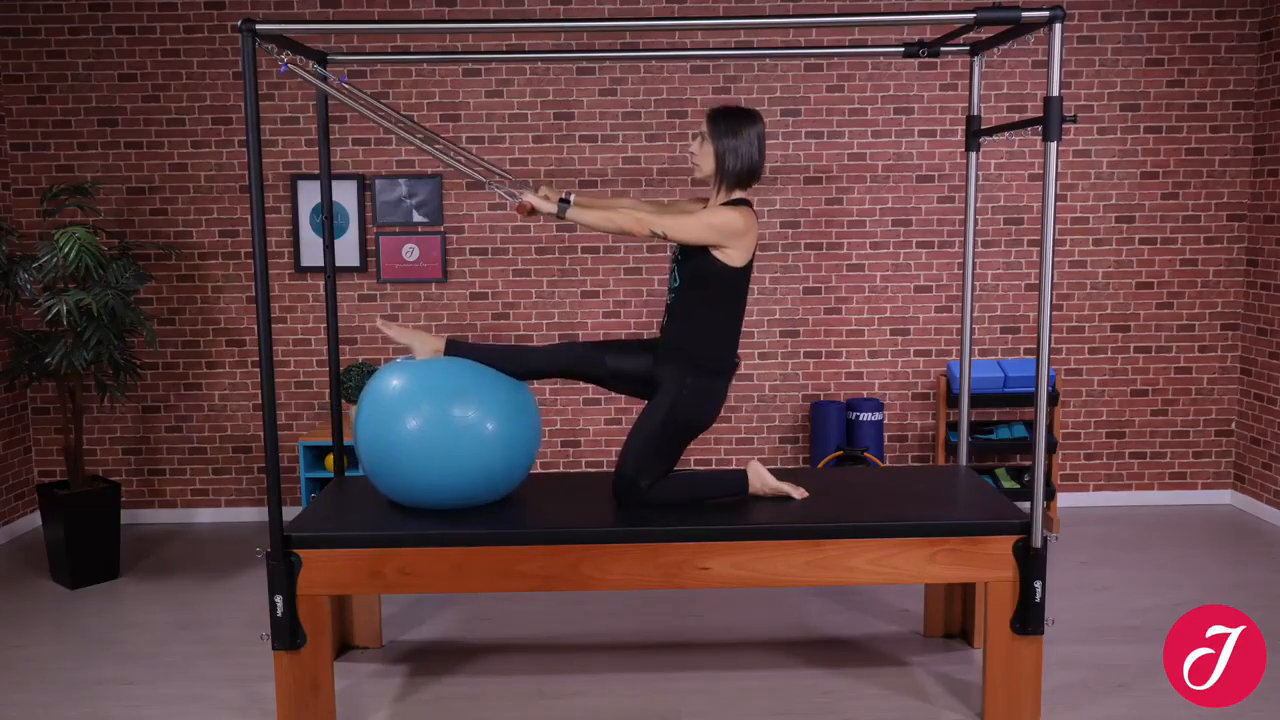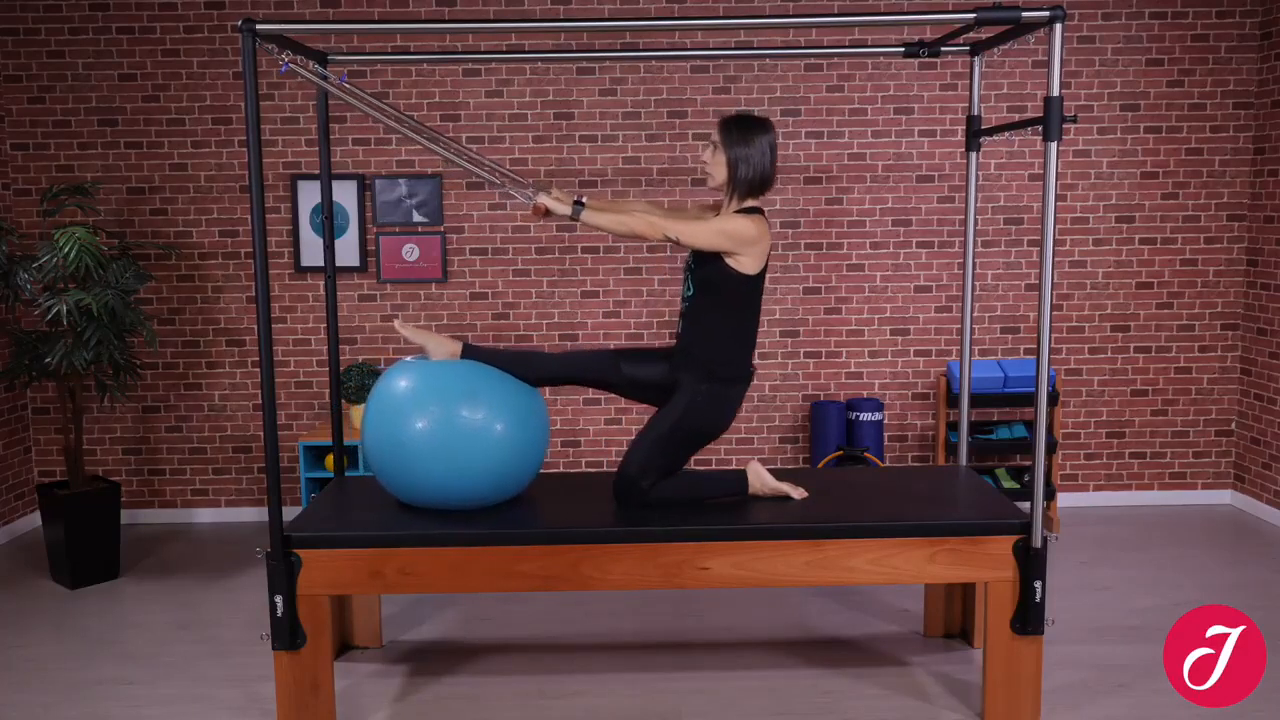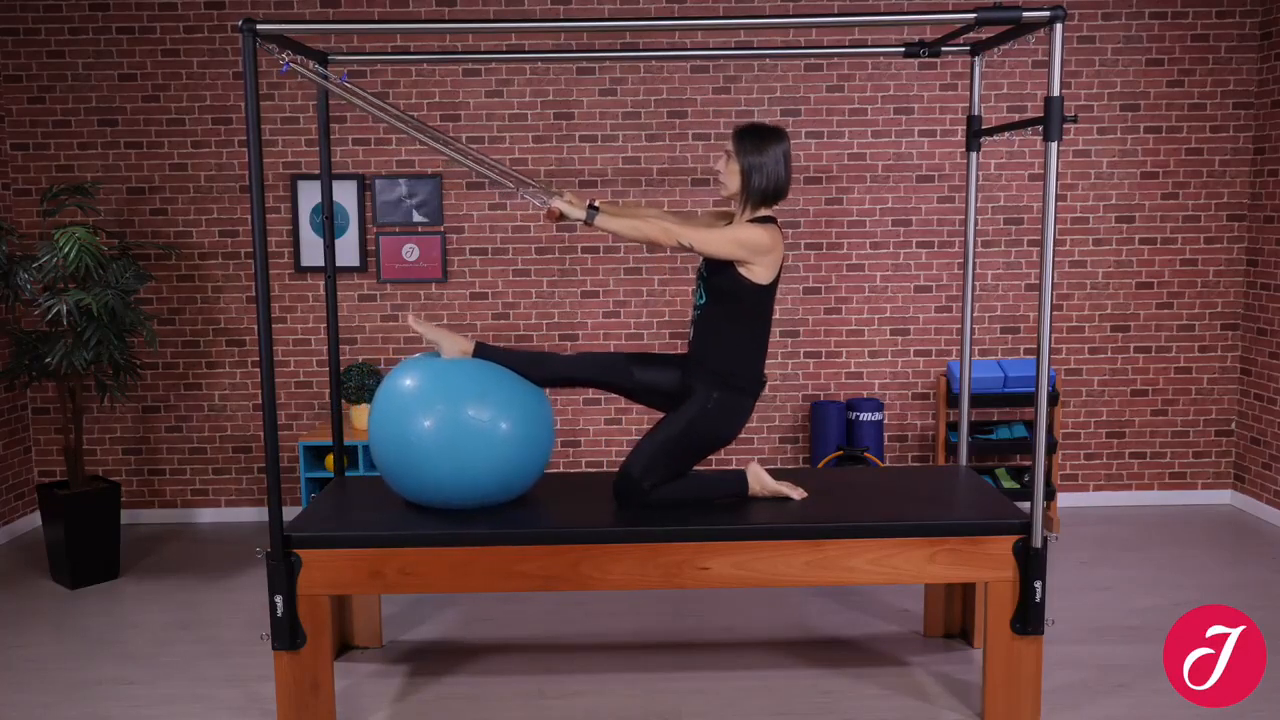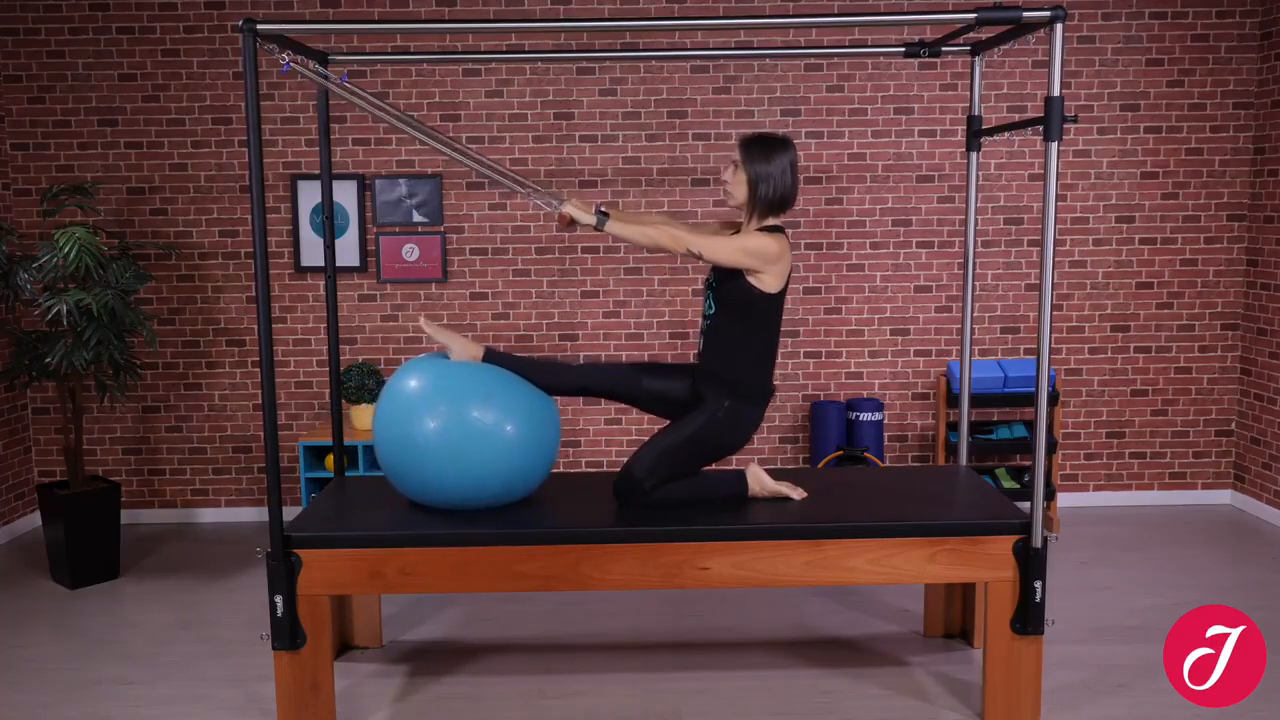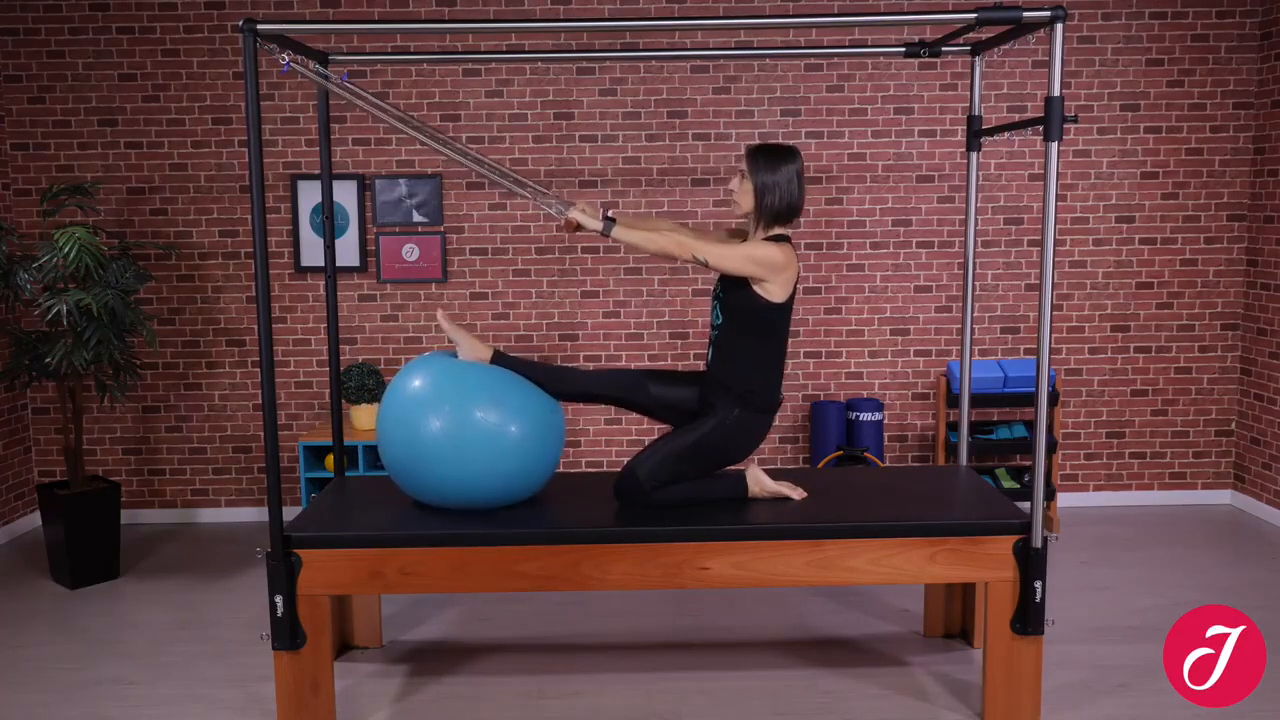
dt=0.5s
person 1, frame 1
left shoulder: (735, 220)
right shoulder: (711, 209)
left elbow: (637, 224)
right elbow: (639, 206)
left wrist: (557, 210)
right wrist: (567, 199)
left hip: (698, 377)
right hip: (670, 357)
left knee: (632, 489)
right knee: (566, 359)
left ankle: (749, 481)
right ankle: (442, 350)
person 1, frame 2
left shoulder: (747, 228)
right shoulder: (723, 215)
left elbow: (651, 229)
right elbow: (652, 211)
left wrist: (572, 212)
right wrist: (577, 203)
left hip: (713, 386)
right hip: (686, 367)
left knee: (632, 488)
right knee: (575, 366)
left ankle: (748, 482)
right ankle: (458, 353)
person 1, frame 3
left shoulder: (761, 238)
right shoulder: (734, 223)
left elbow: (665, 235)
right elbow: (665, 219)
left wrist: (586, 216)
right wrist: (590, 207)
left hip: (724, 394)
right hip: (697, 373)
left knee: (632, 489)
right knee: (586, 368)
left ankle: (748, 483)
right ankle: (469, 351)
person 1, frame 4
left shoulder: (769, 247)
right shoulder: (742, 234)
left elbow: (673, 242)
right elbow: (671, 226)
left wrist: (597, 221)
right wrist: (598, 214)
left hip: (734, 404)
right hip: (706, 384)
left knee: (632, 489)
left ankle: (747, 484)
right ankle: (478, 356)
person 1, frame 5
left shoulder: (775, 256)
right shoulder: (748, 242)
left elbow: (678, 248)
right elbow: (676, 231)
left wrist: (603, 227)
right wrist: (604, 218)
left hip: (742, 412)
right hip: (714, 392)
left knee: (632, 489)
left ankle: (747, 485)
right ankle: (488, 358)
